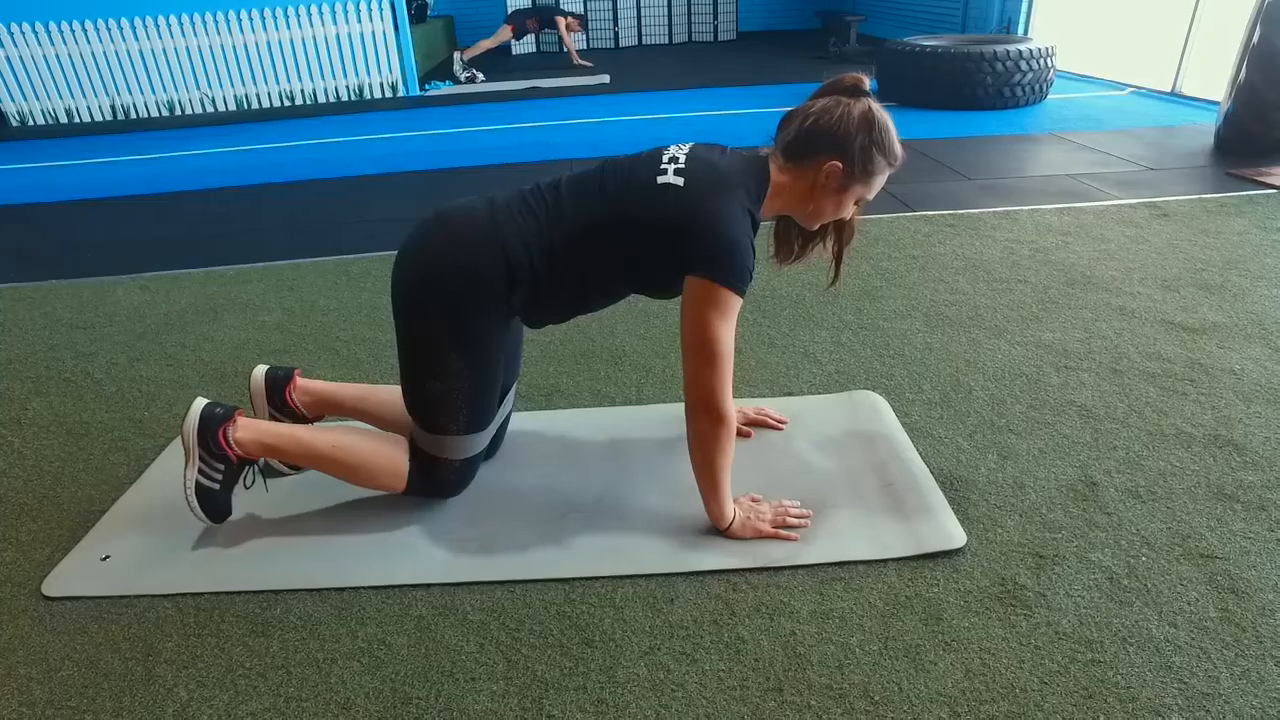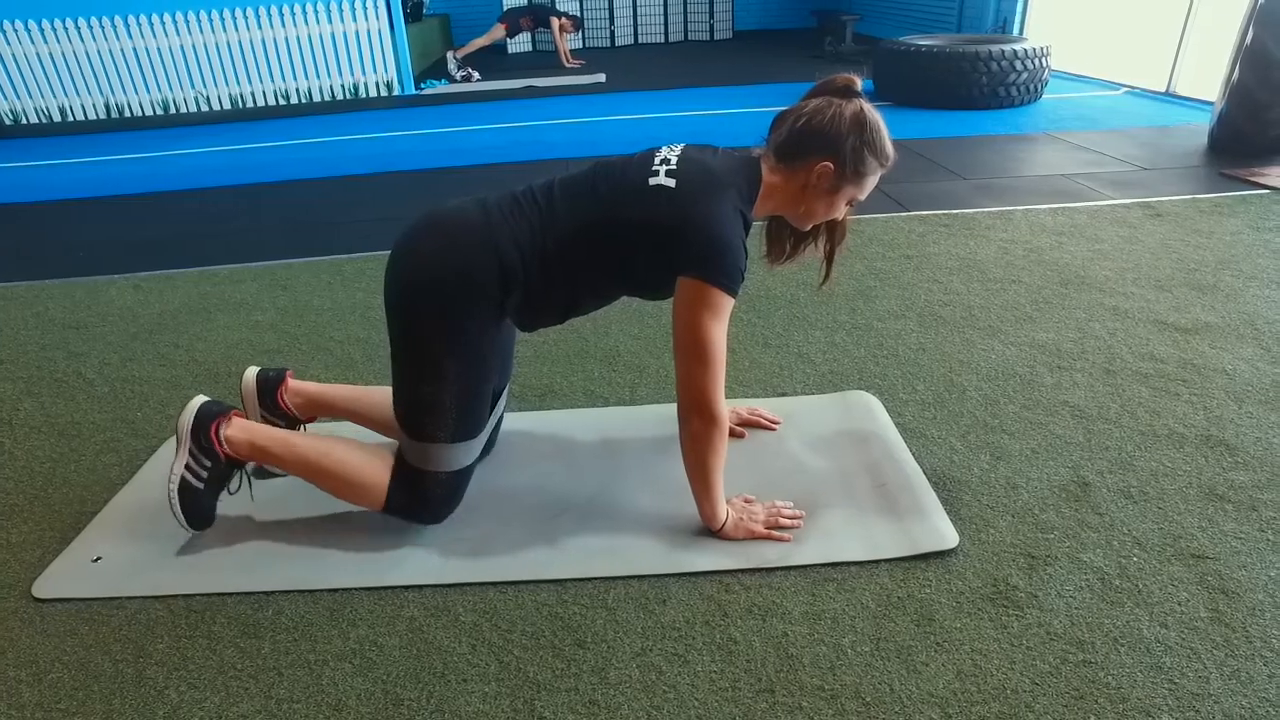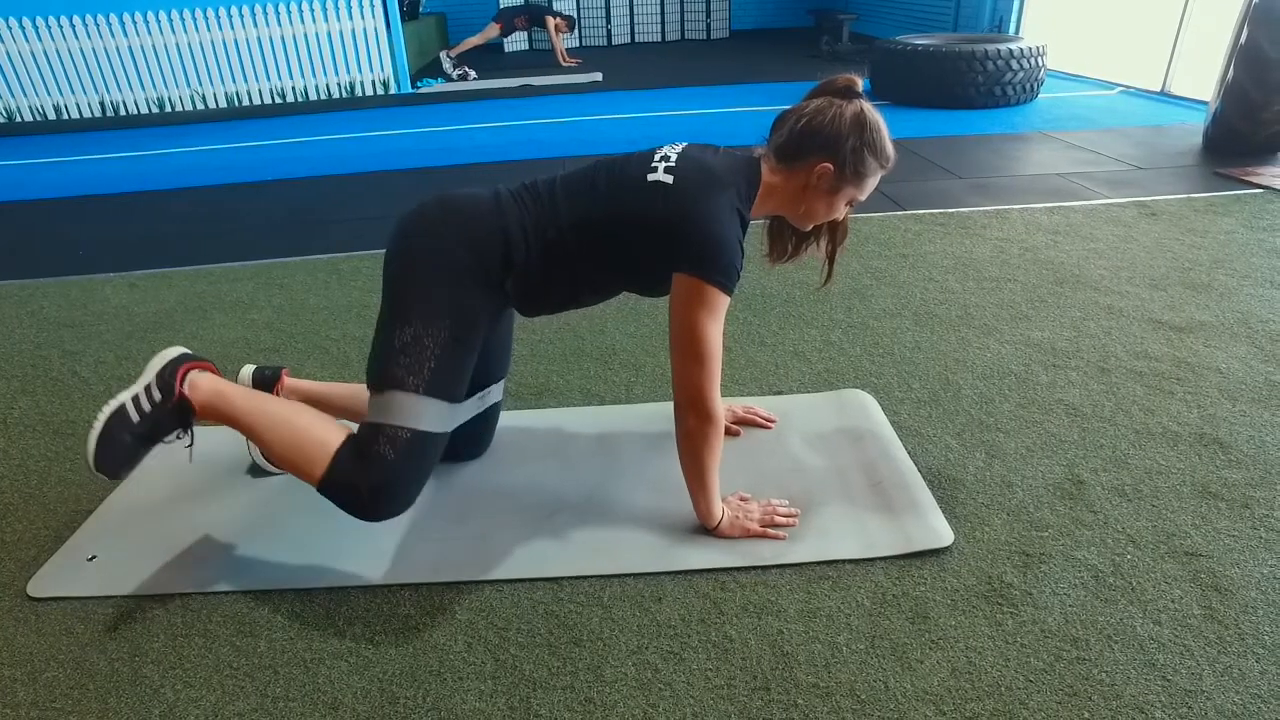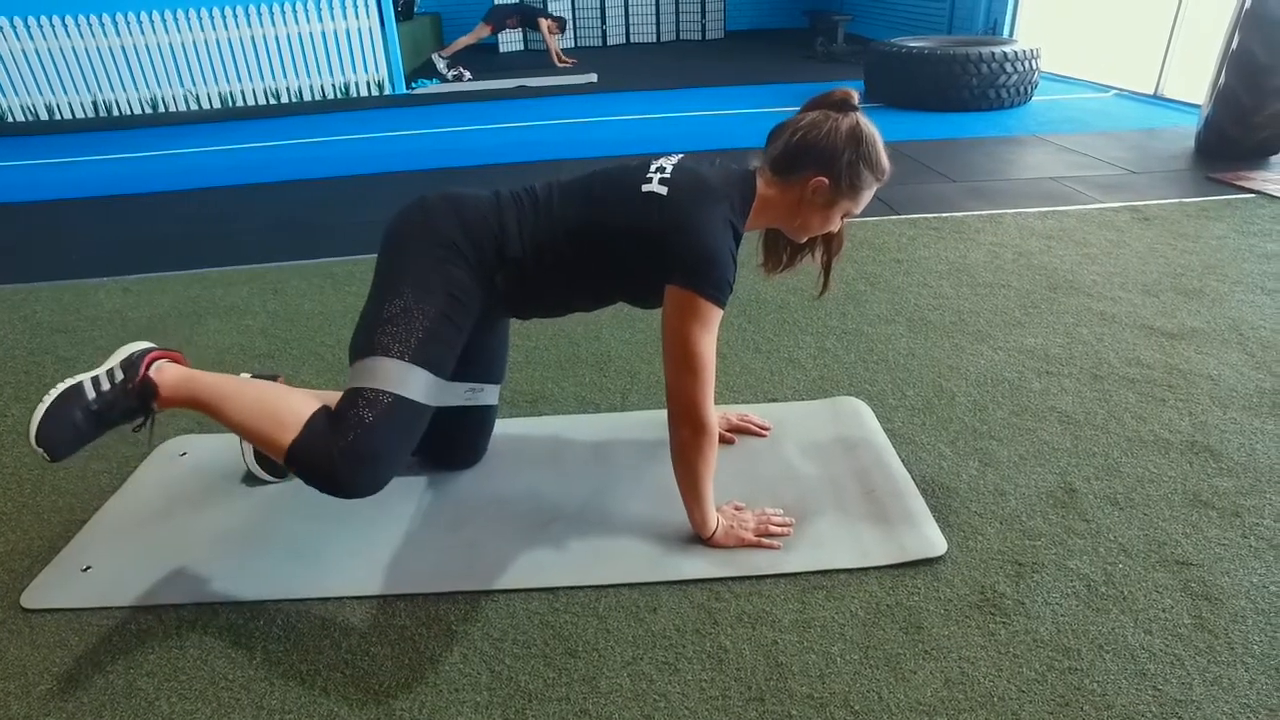
dt=0.4s
person 1, frame 1
left shoulder: (733, 171)
right shoulder: (725, 225)
right elbow: (706, 401)
left wrist: (723, 410)
right wrist: (725, 513)
left hip: (471, 253)
right hip: (462, 278)
left knee: (477, 433)
right knee: (443, 470)
left ankle: (295, 394)
right ankle: (238, 434)
person 1, frame 2
left shoulder: (723, 171)
right shoulder: (716, 226)
right elbow: (699, 403)
left wrist: (713, 411)
right wrist: (718, 514)
left hip: (461, 255)
right hip: (455, 281)
left knee: (465, 433)
right knee: (429, 492)
left ankle: (287, 395)
right ankle: (231, 436)
person 1, frame 3
left shoulder: (725, 172)
right shoulder: (713, 223)
right elbow: (694, 401)
left wrist: (710, 410)
right wrist: (714, 513)
left hip: (468, 246)
right hip: (457, 261)
left knee: (467, 438)
right knee: (380, 482)
left ankle: (278, 389)
right ankle: (193, 390)
person 1, frame 4
left shoulder: (724, 185)
right shoulder: (708, 236)
right elbow: (687, 412)
left wrist: (705, 419)
right wrist: (708, 521)
left hip: (468, 251)
right hip: (447, 256)
left knee: (459, 446)
right knee: (354, 458)
left ankle: (274, 395)
right ankle: (156, 379)
